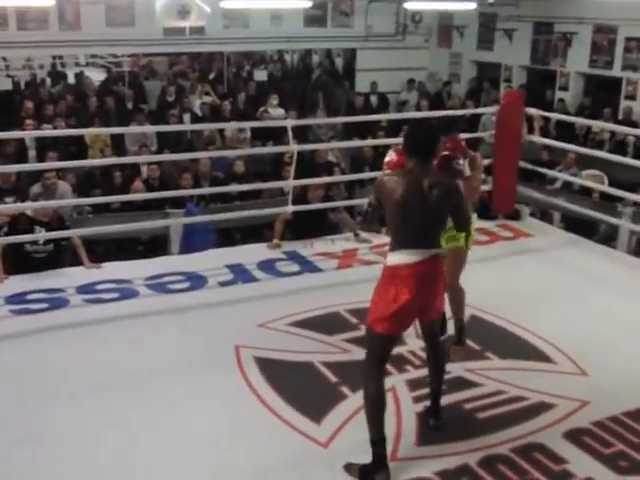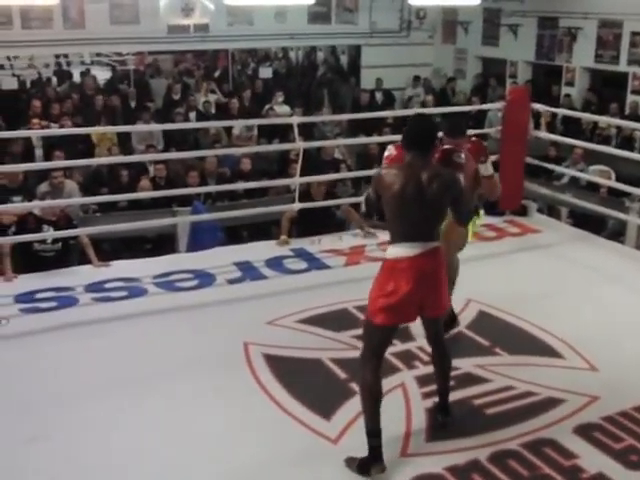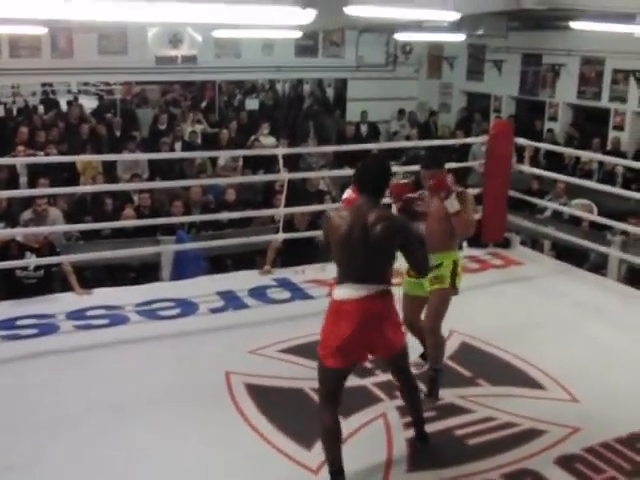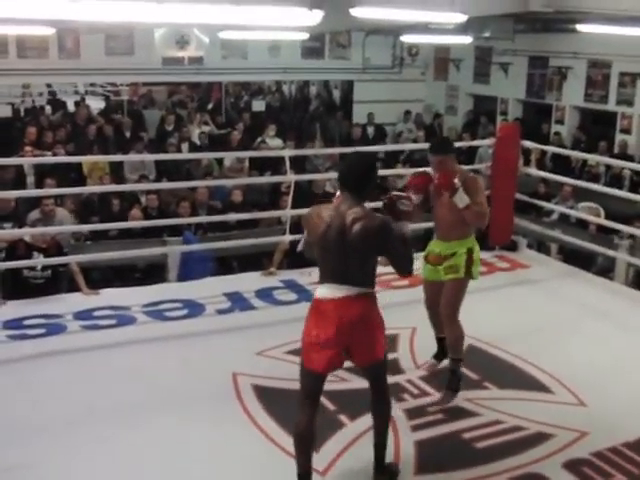
dt=0.3s
person 1, frame 1
left shoulder: (386, 183)
right shoulder: (447, 185)
left elbow: (371, 218)
right elbow: (464, 227)
left hip: (399, 276)
right hip: (432, 270)
left knee: (373, 367)
right knee: (432, 340)
right ankle: (435, 409)
person 1, frame 2
left shoulder: (385, 176)
right shoulder: (446, 178)
right elbow: (465, 219)
left hip: (398, 270)
right hip: (431, 265)
left knee: (371, 359)
right knee: (436, 338)
right ankle: (443, 406)
person 1, frame 3
left shoulder: (334, 217)
right shoulder: (395, 223)
right elbow: (422, 269)
right wrist: (414, 230)
left hip: (344, 311)
right hip: (380, 308)
left knee: (329, 401)
right knee: (402, 373)
right ankle: (420, 433)
person 1, frame 4
left shoulder: (314, 215)
right shoulder: (377, 223)
right elbow: (405, 269)
right wrist: (401, 226)
left hip: (324, 310)
right hip: (362, 310)
left knee: (308, 402)
right knee: (378, 388)
person 2, frame 1
left shoulder: (472, 160)
left elbow: (472, 194)
left wrist: (462, 164)
left knee: (451, 281)
left ankle: (459, 333)
right ankle: (439, 321)
person 2, frame 2
left shoulder: (475, 159)
right shoulder: (440, 154)
left elbow: (493, 194)
left wrist: (484, 163)
left knee: (446, 251)
right ankle: (448, 316)
person 2, frame 3
left shoulder: (460, 196)
right shoulder: (420, 197)
left elbow: (466, 232)
left wrist: (450, 198)
right wrist: (401, 207)
left hip: (444, 264)
left knee: (432, 326)
right knee: (409, 319)
left ankle: (434, 382)
right ankle: (429, 350)
person 2, frame 4
left shoulder: (472, 182)
right shoulder: (432, 180)
left elbow: (482, 220)
left wrist: (457, 192)
right wrist: (416, 193)
left hip: (461, 251)
right hip: (437, 247)
left knee: (449, 314)
right knee: (432, 305)
left ankle: (455, 375)
right ankle: (442, 349)
